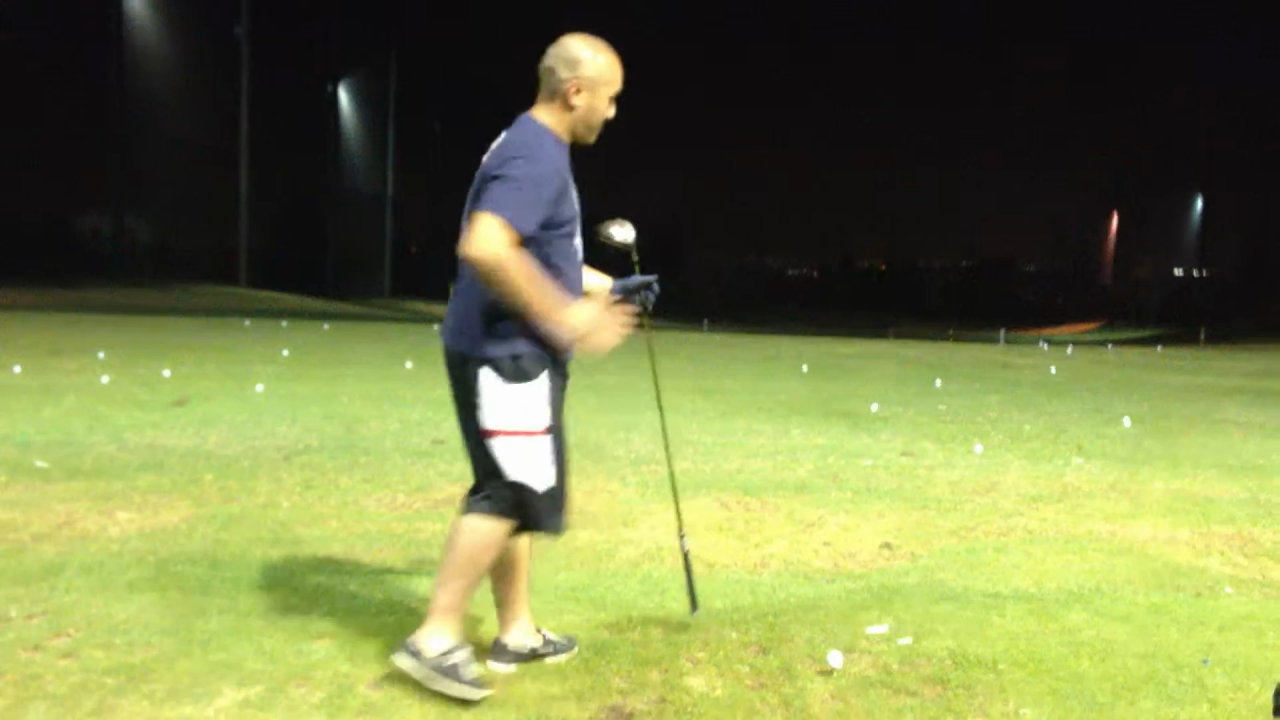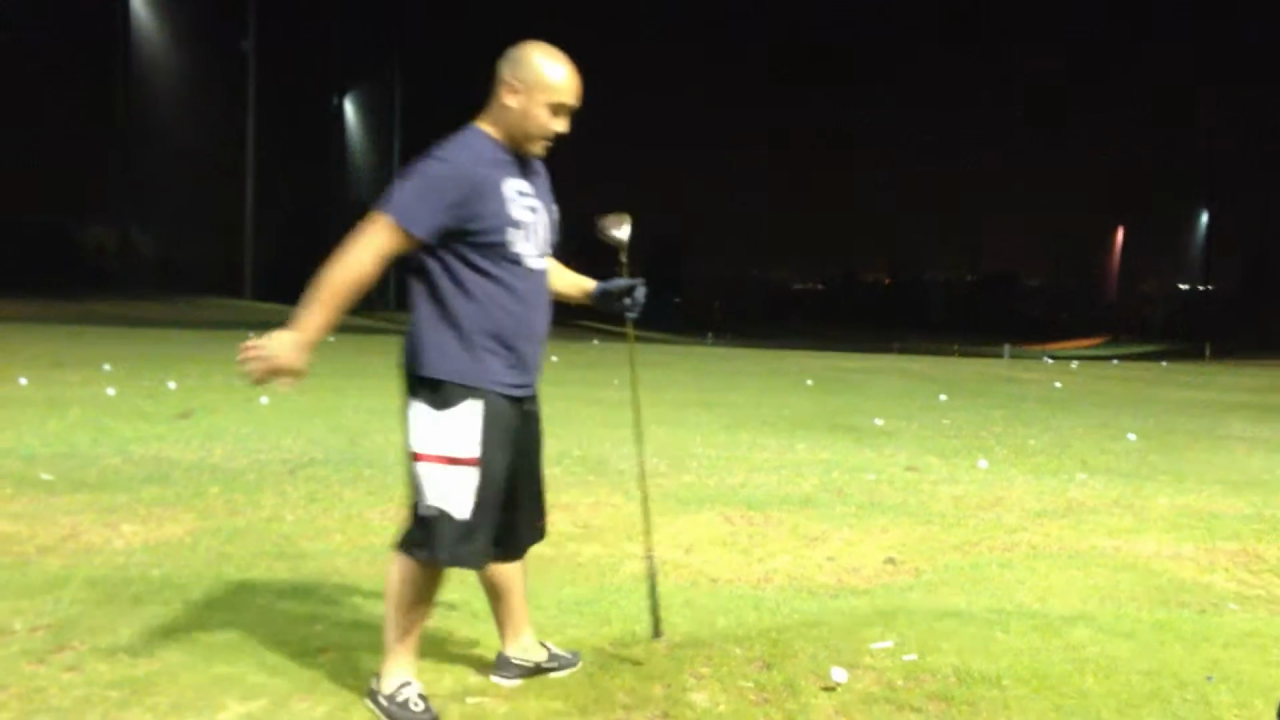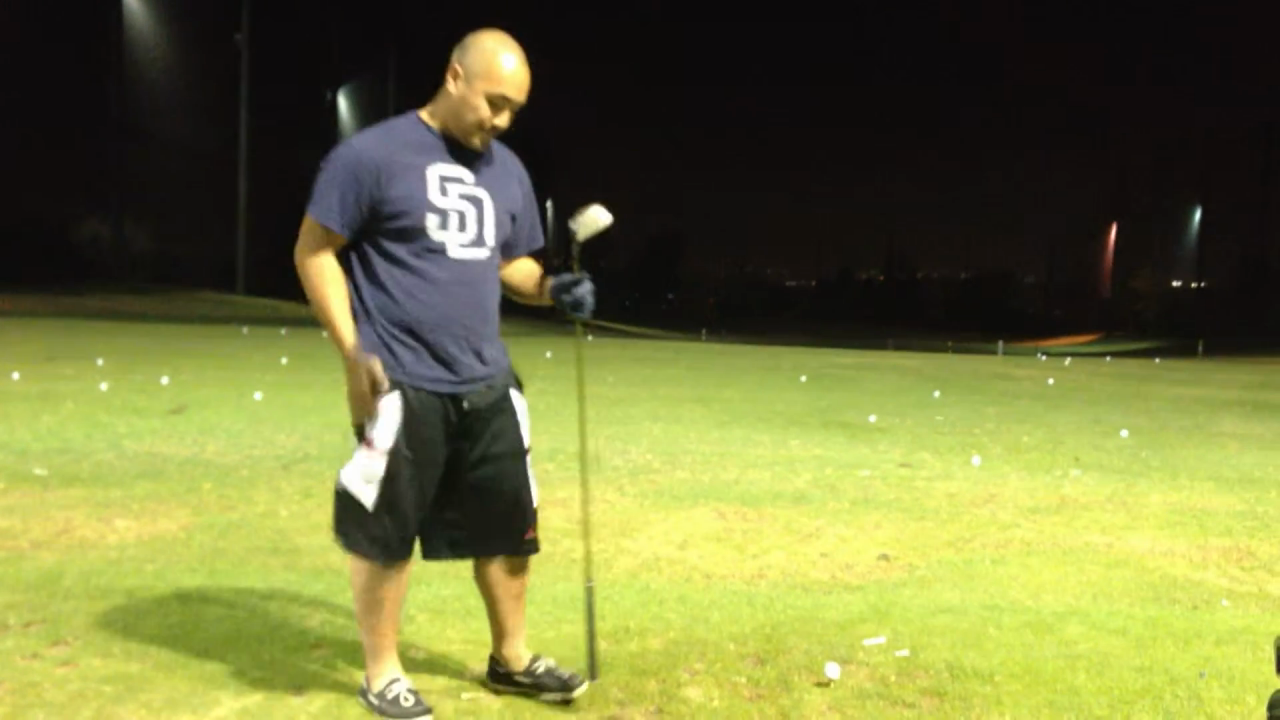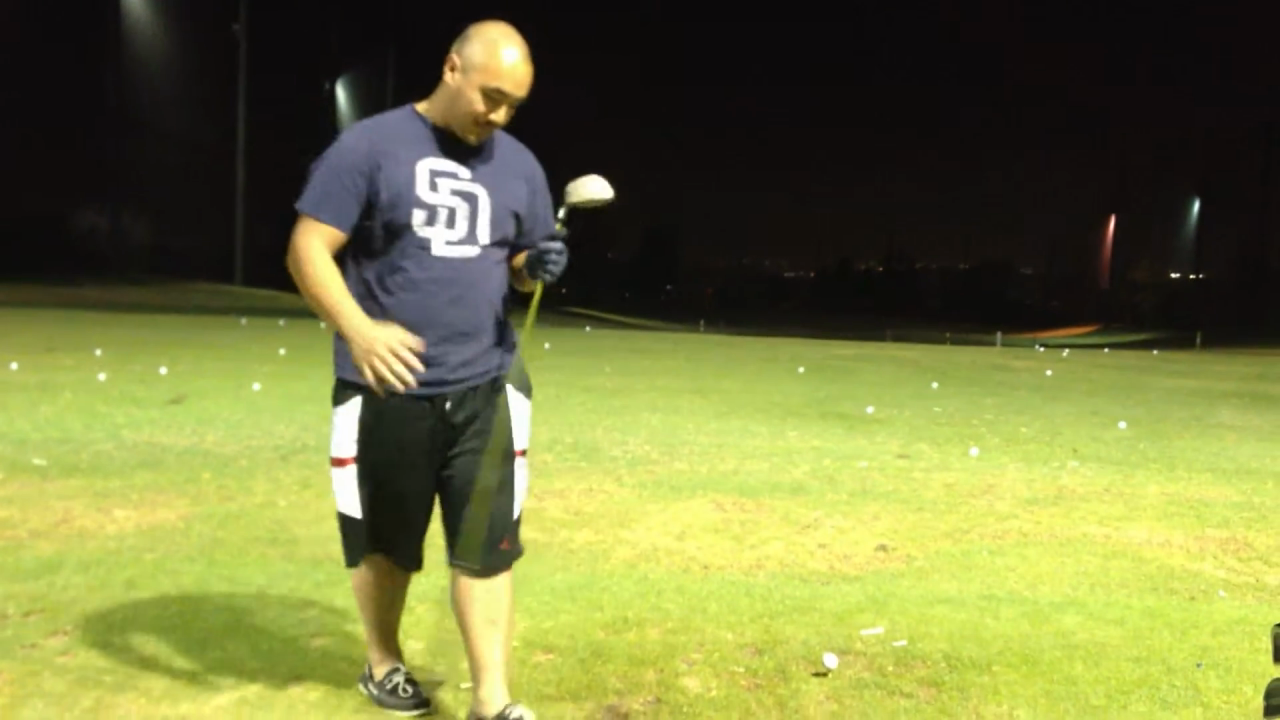
dt=0.3s
person 1, frame 1
left shoulder: (526, 146)
right shoulder: (538, 157)
right elbow: (483, 249)
left wrist: (608, 288)
right wrist: (565, 321)
left hip: (493, 353)
right hip: (507, 356)
left knee: (512, 492)
right knee: (509, 494)
left ankle: (516, 631)
right ankle: (434, 636)
person 1, frame 2
left shoulder: (533, 173)
right shoulder: (459, 168)
right elbow: (368, 249)
left wrist: (595, 291)
right wrist: (299, 335)
left hip: (515, 386)
right hip: (458, 386)
left knee: (509, 522)
right knee: (440, 526)
left ankle: (519, 648)
person 1, frame 3
left shoulder: (507, 169)
right shoulder: (373, 154)
right elbow: (314, 251)
left wrist: (550, 288)
right wrist: (351, 349)
left hip: (485, 383)
right hip: (397, 385)
left knee: (506, 524)
right knee: (384, 532)
left ankle: (512, 657)
person 1, frame 4
left shoulder: (519, 167)
right shoulder: (368, 147)
left elbow: (525, 265)
right elbow: (309, 250)
left wrist: (538, 266)
right wrist: (362, 330)
left hip: (485, 383)
right hip: (386, 388)
left knee: (486, 543)
right knee: (382, 538)
right ankle: (383, 663)
